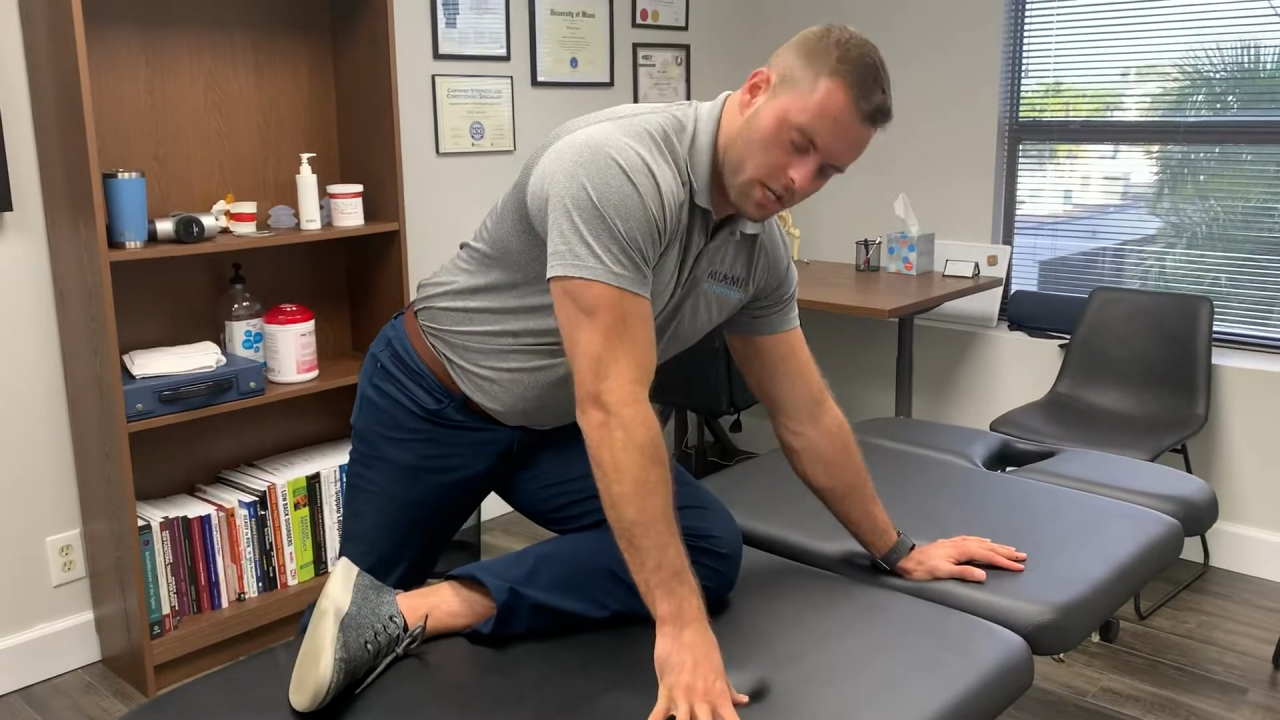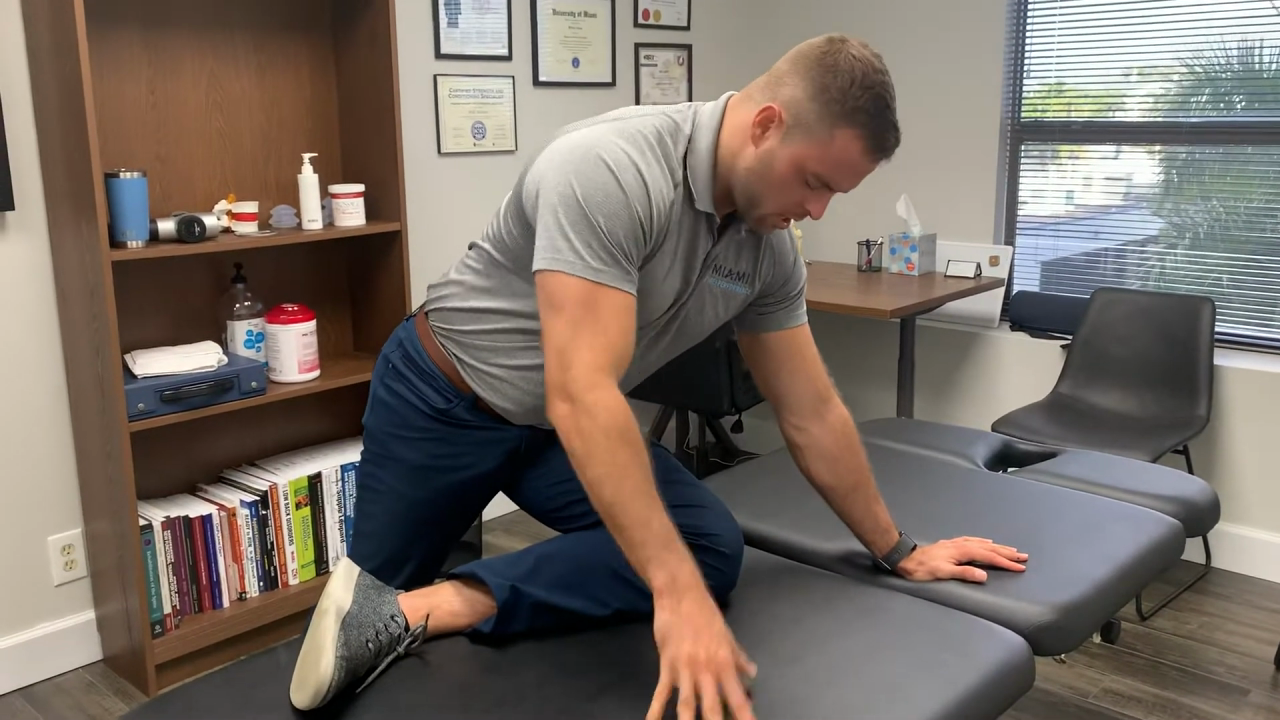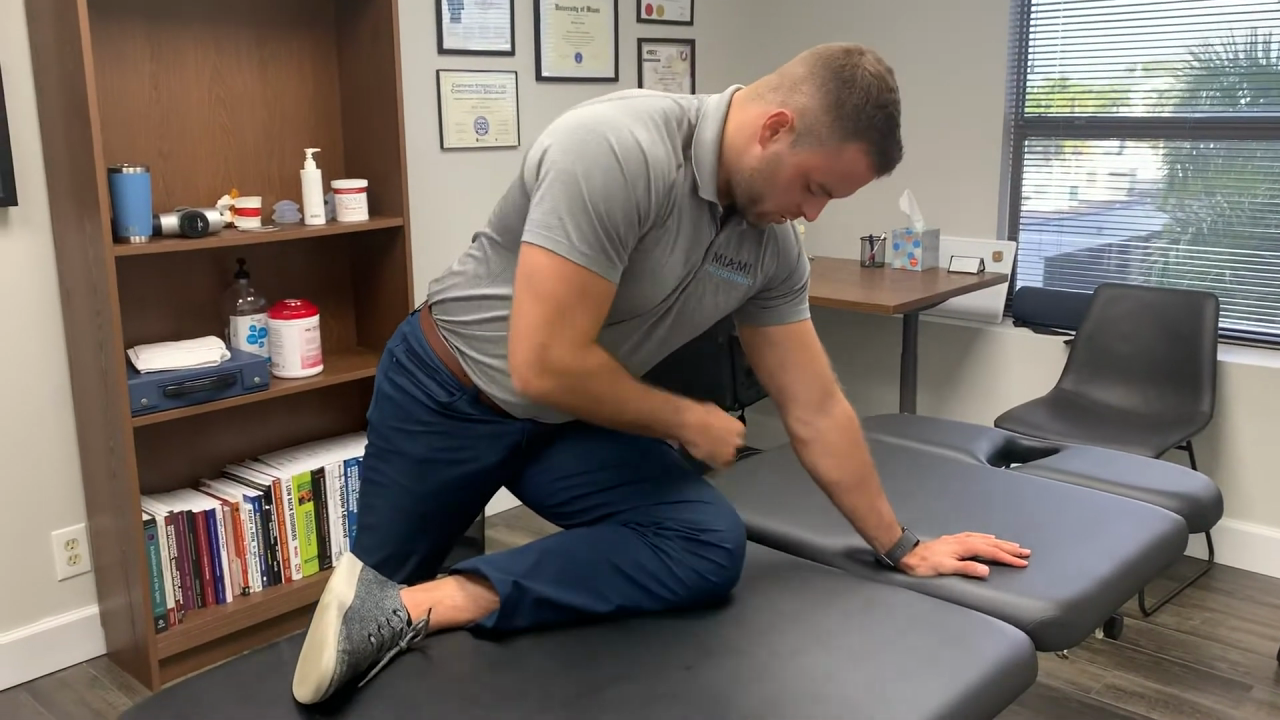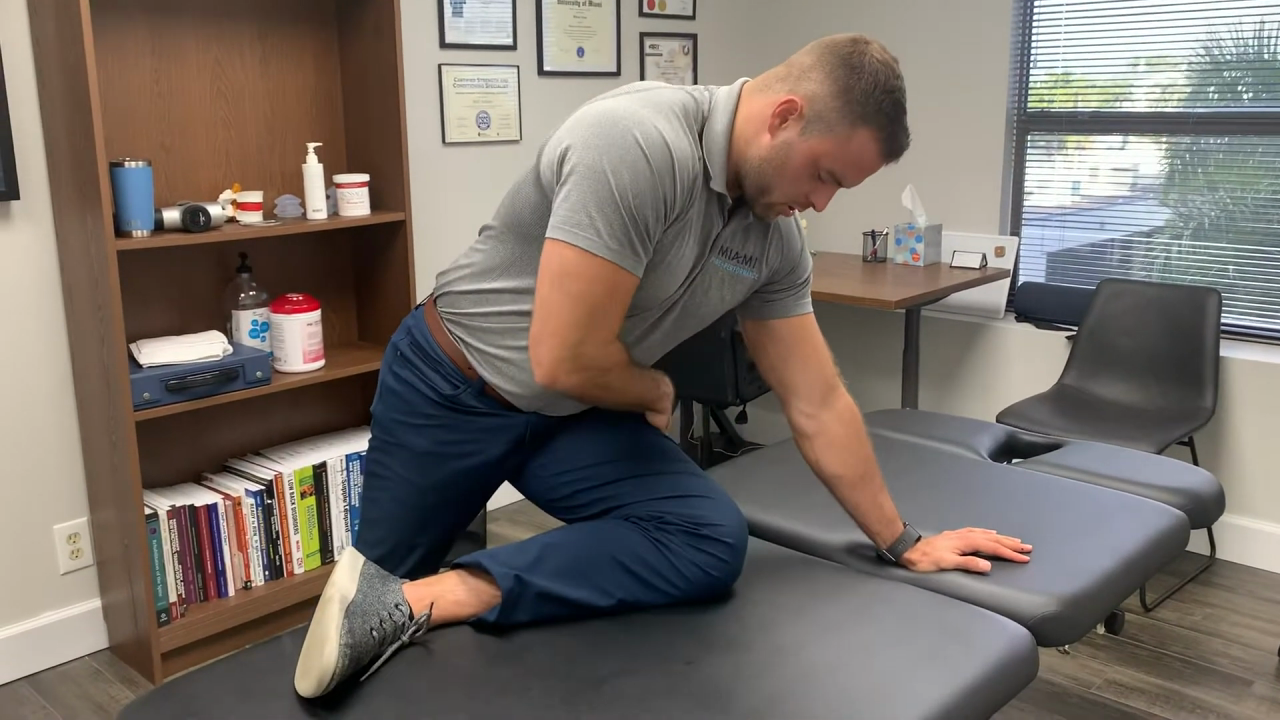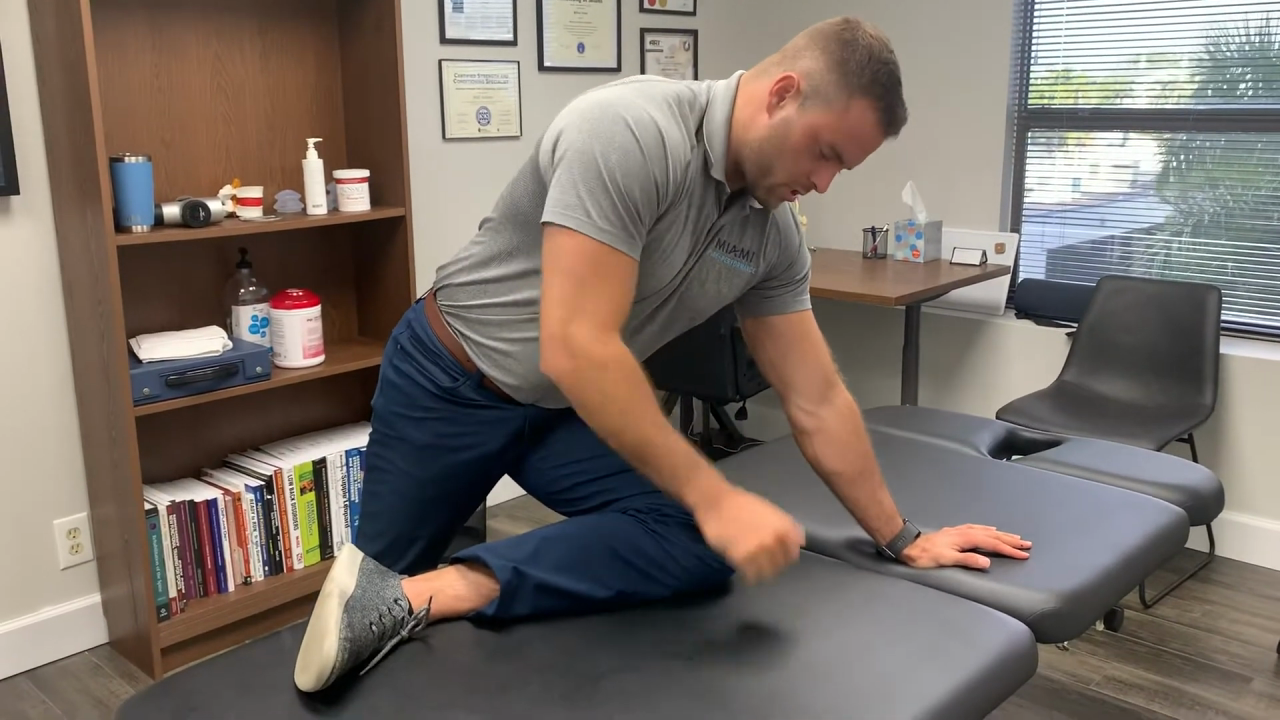
dt=0.3s
person 1, frame 1
left shoulder: (761, 250)
right shoulder: (617, 167)
left elbow: (806, 418)
right elbow: (613, 407)
left wrist: (898, 552)
right wrist: (680, 624)
left hip: (552, 423)
right hip: (432, 397)
left knee: (710, 551)
right knee: (354, 620)
left ankle: (421, 613)
person 1, frame 2
left shoulder: (768, 249)
right shoulder: (611, 168)
left elbow: (812, 415)
right elbow: (581, 398)
left wrist: (898, 552)
right wrist: (678, 597)
left hip: (557, 424)
right hip: (444, 398)
left knee: (710, 550)
right knee: (373, 599)
left ankle: (420, 613)
person 1, frame 3
left shoulder: (770, 245)
right shoulder: (617, 148)
left elbow: (814, 410)
right elbow: (545, 364)
left wrist: (901, 546)
right wrist: (684, 421)
left hip: (568, 417)
right hip: (448, 391)
left knee: (708, 546)
right knee: (379, 591)
left ankle: (422, 608)
person 1, frame 4
left shoulder: (774, 239)
right shoulder: (635, 140)
left elbow: (817, 406)
right elbow: (565, 360)
left wrist: (903, 543)
right wrist: (655, 390)
left hip: (573, 412)
right hip: (452, 387)
left knee: (711, 541)
right knee: (382, 584)
left ankle: (422, 603)
person 1, frame 5
left shoulder: (772, 233)
right shoulder: (629, 132)
left elbow: (816, 401)
right elbow: (575, 351)
left wrist: (902, 539)
right wrist: (714, 498)
left hip: (568, 405)
right hip: (452, 379)
left knee: (704, 540)
right knee: (381, 579)
left ankle: (425, 598)
